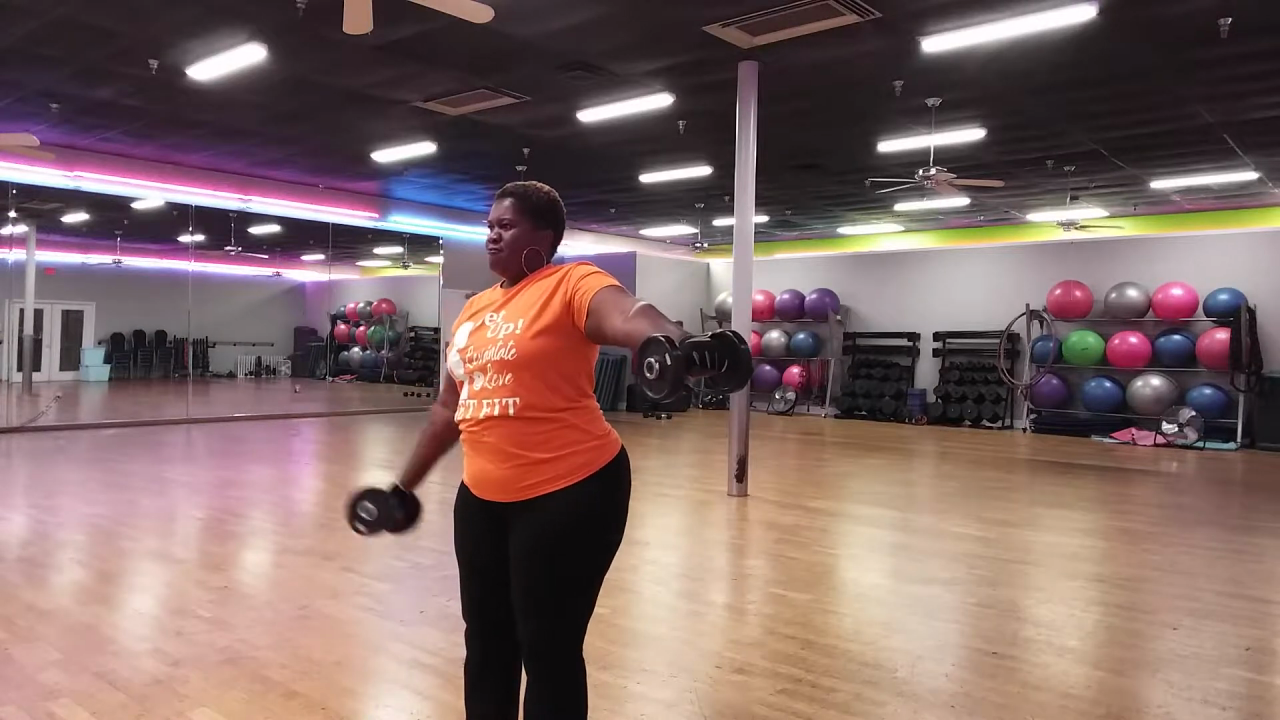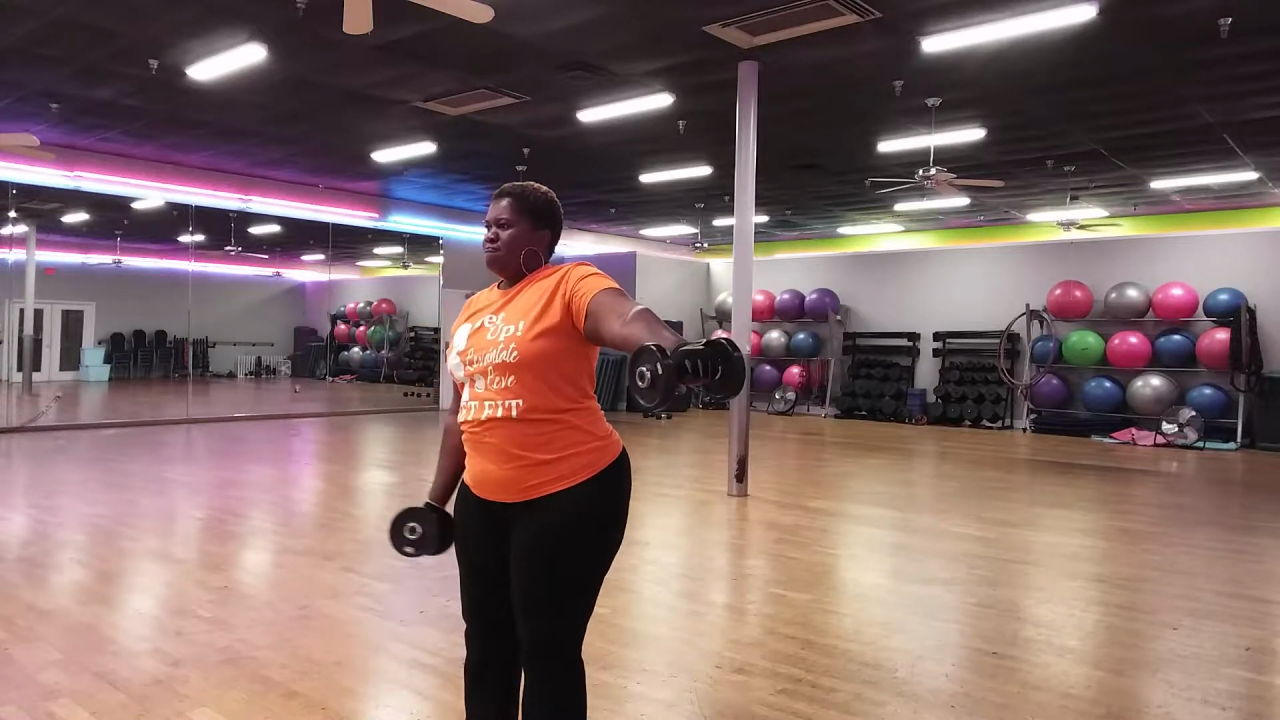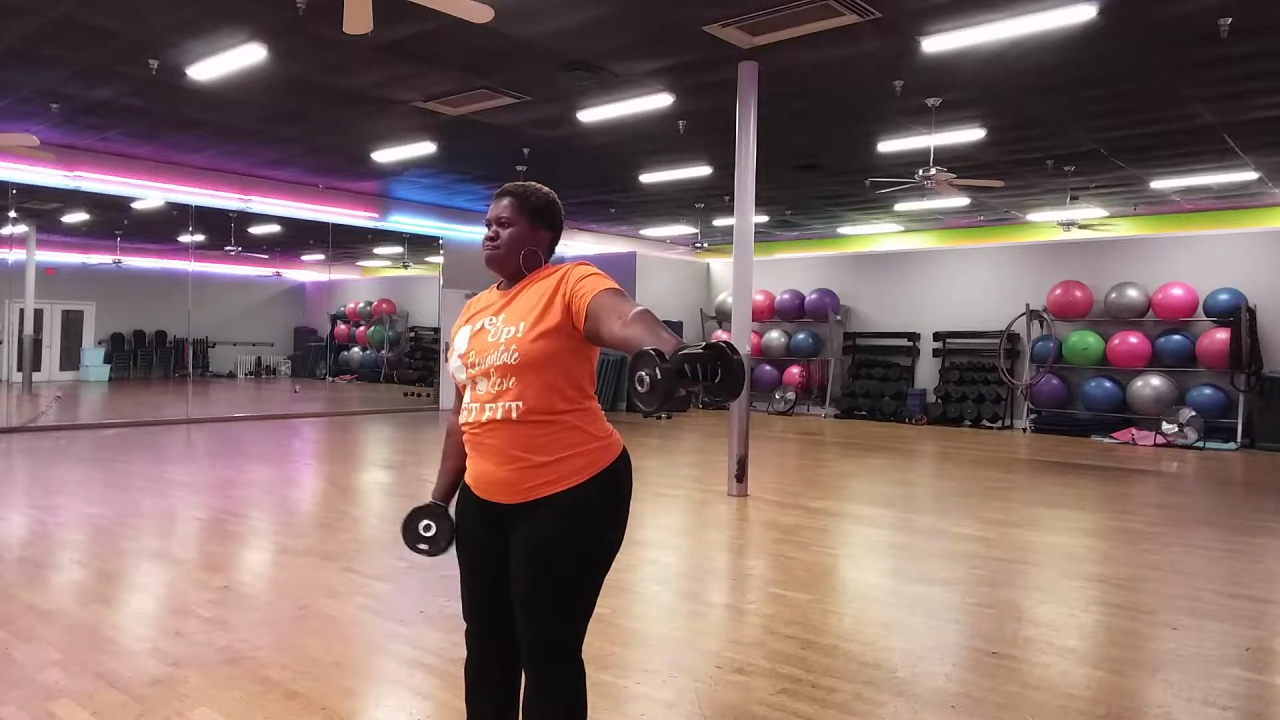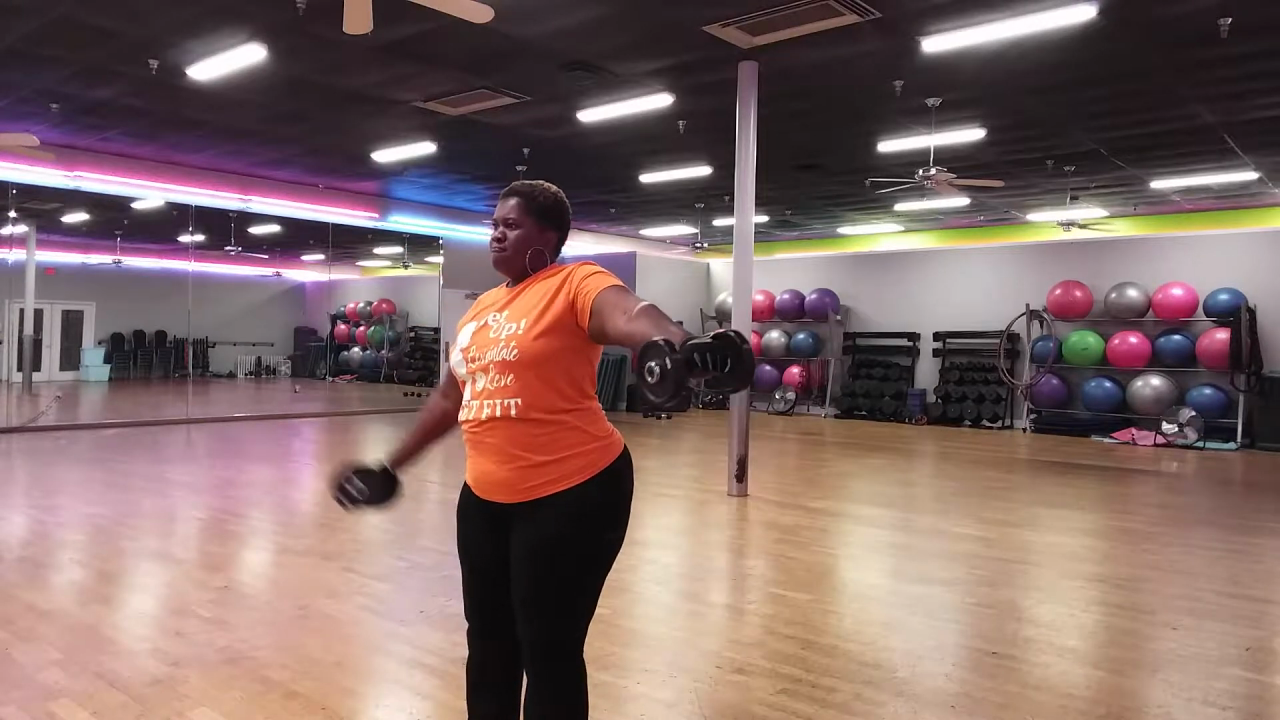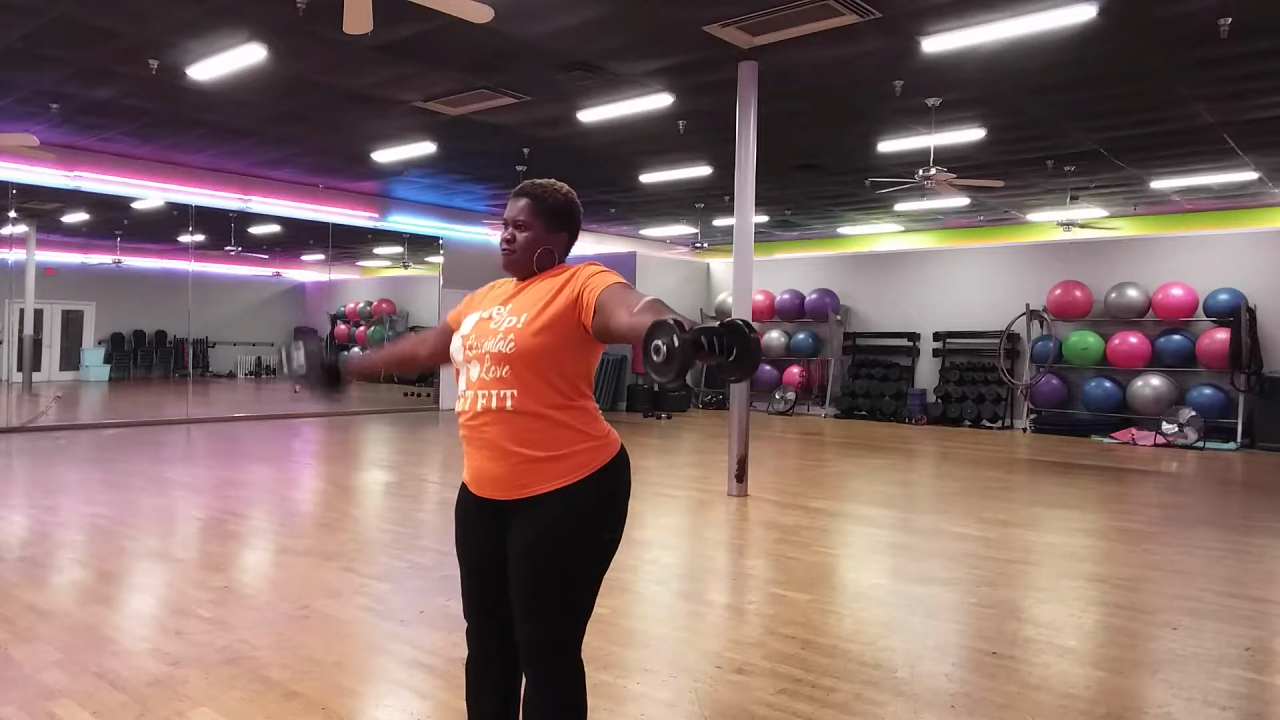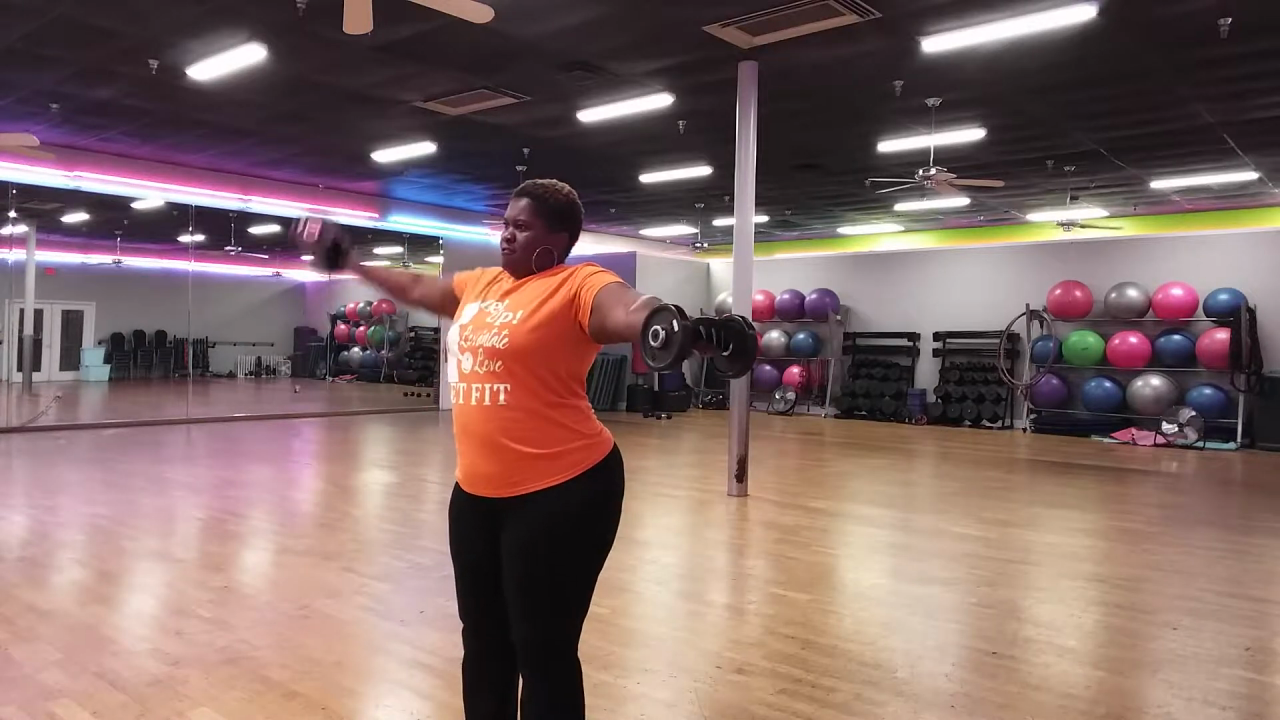
dt=0.2s
person 1, frame 1
left shoulder: (572, 286)
right shoulder: (473, 308)
left elbow: (629, 316)
right elbow: (450, 409)
left wrist: (681, 344)
right wrist: (405, 483)
left hip: (569, 493)
right hip: (484, 496)
left knee: (549, 649)
right knee: (484, 642)
person 1, frame 2
left shoulder: (570, 285)
right shoulder: (471, 310)
left elbow: (623, 317)
left wrist: (677, 352)
right wrist: (438, 497)
left hip: (570, 494)
right hip: (485, 499)
left knee: (548, 650)
right knee: (486, 643)
person 1, frame 3
left shoulder: (572, 285)
right shoulder: (473, 311)
left elbow: (625, 319)
left wrist: (675, 354)
right wrist: (442, 496)
left hip: (571, 494)
right hip: (485, 499)
left knee: (548, 650)
right knee: (487, 643)
person 1, frame 4
left shoulder: (575, 286)
right shoulder: (480, 310)
left elbow: (631, 317)
right elbow: (448, 398)
left wrist: (679, 346)
right wrist: (394, 462)
left hip: (571, 494)
right hip: (487, 498)
left knee: (549, 650)
right knee: (489, 643)
person 1, frame 5
left shoulder: (582, 284)
right shoulder: (485, 297)
left elbow: (634, 313)
right elbow: (425, 348)
right wrist: (354, 367)
left hip: (567, 493)
right hip: (484, 494)
left knee: (547, 649)
right knee: (488, 641)
person 1, frame 6
left shoulder: (578, 284)
right shoulder: (483, 284)
left elbow: (630, 310)
right elbow: (418, 289)
right wrist: (351, 264)
left hip: (560, 492)
right hip: (477, 492)
left knee: (541, 649)
right knee: (483, 641)
